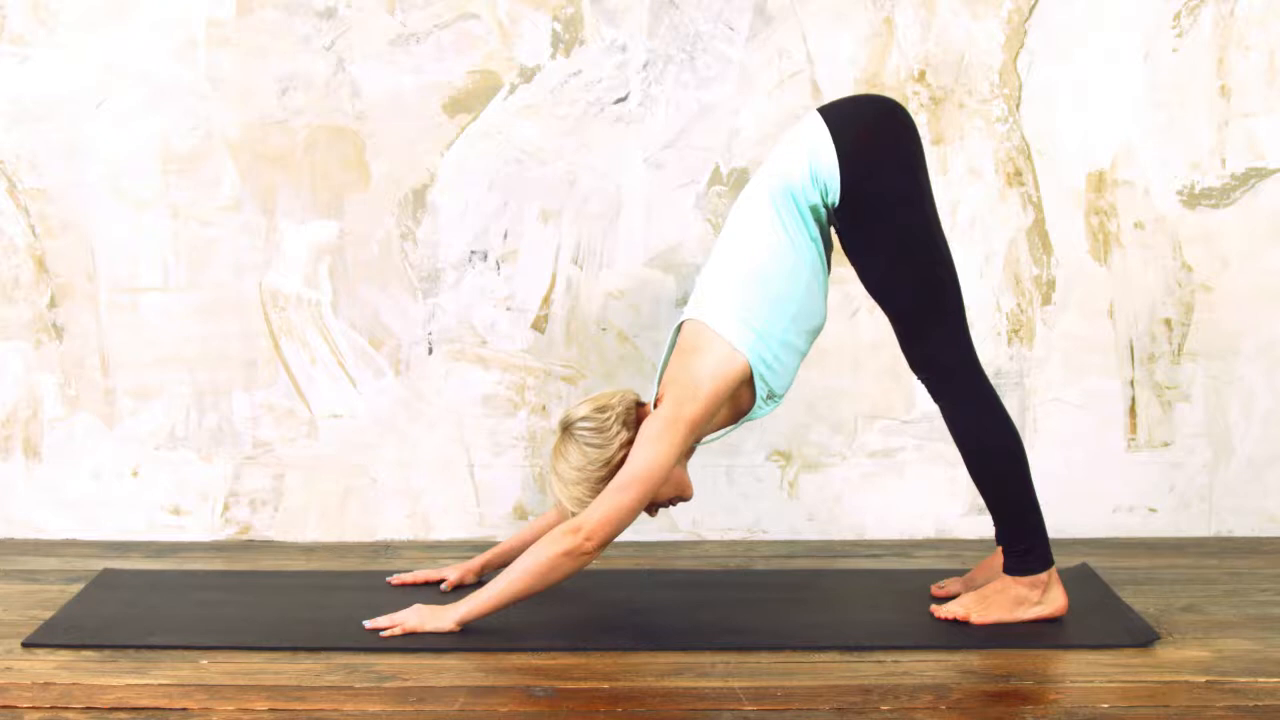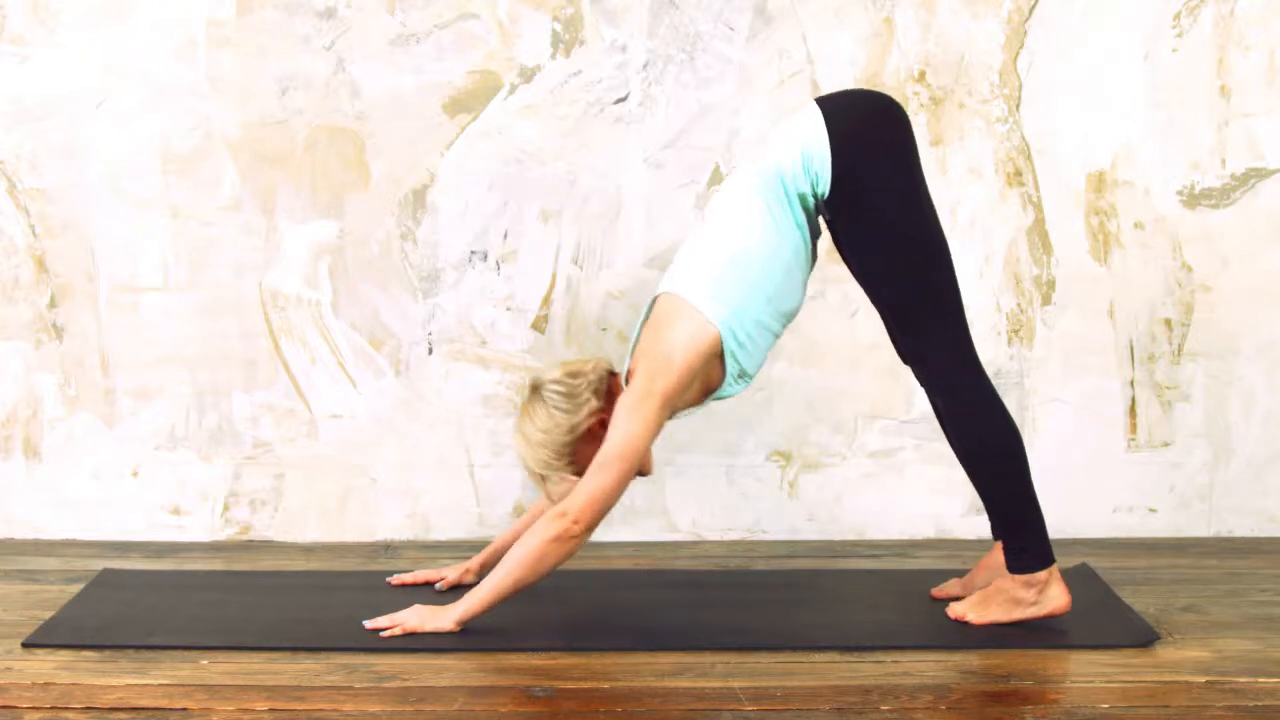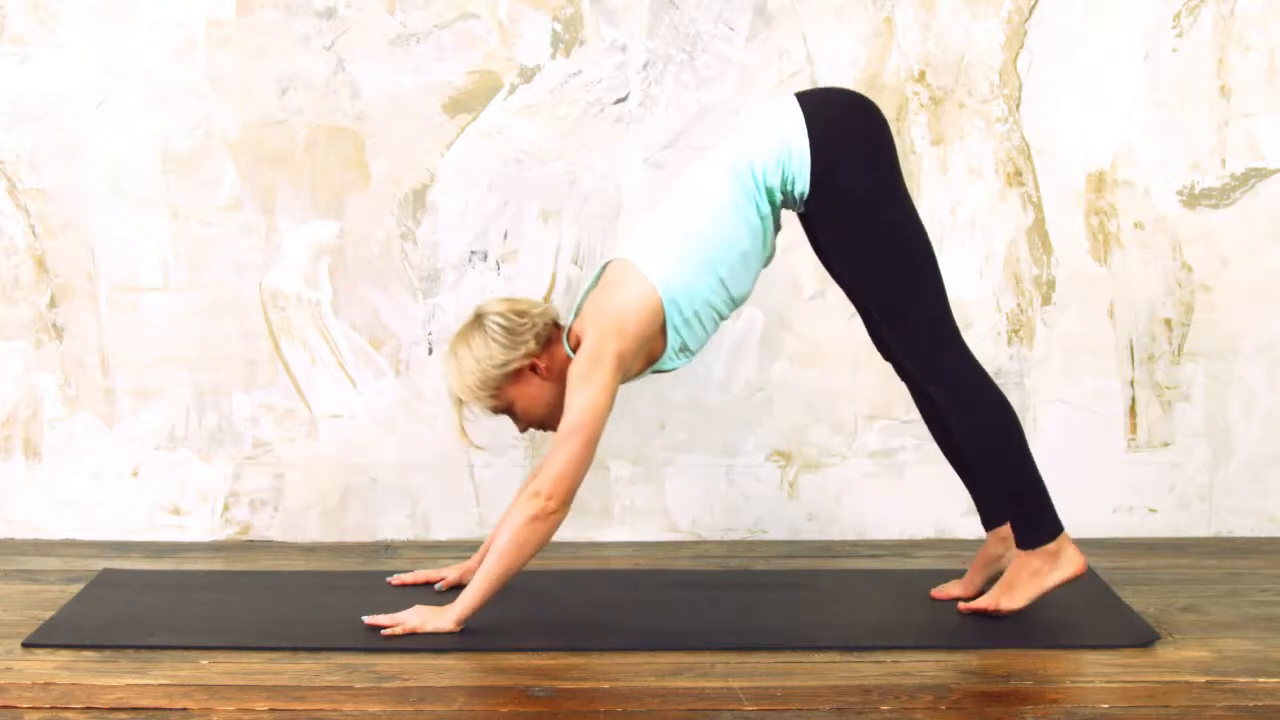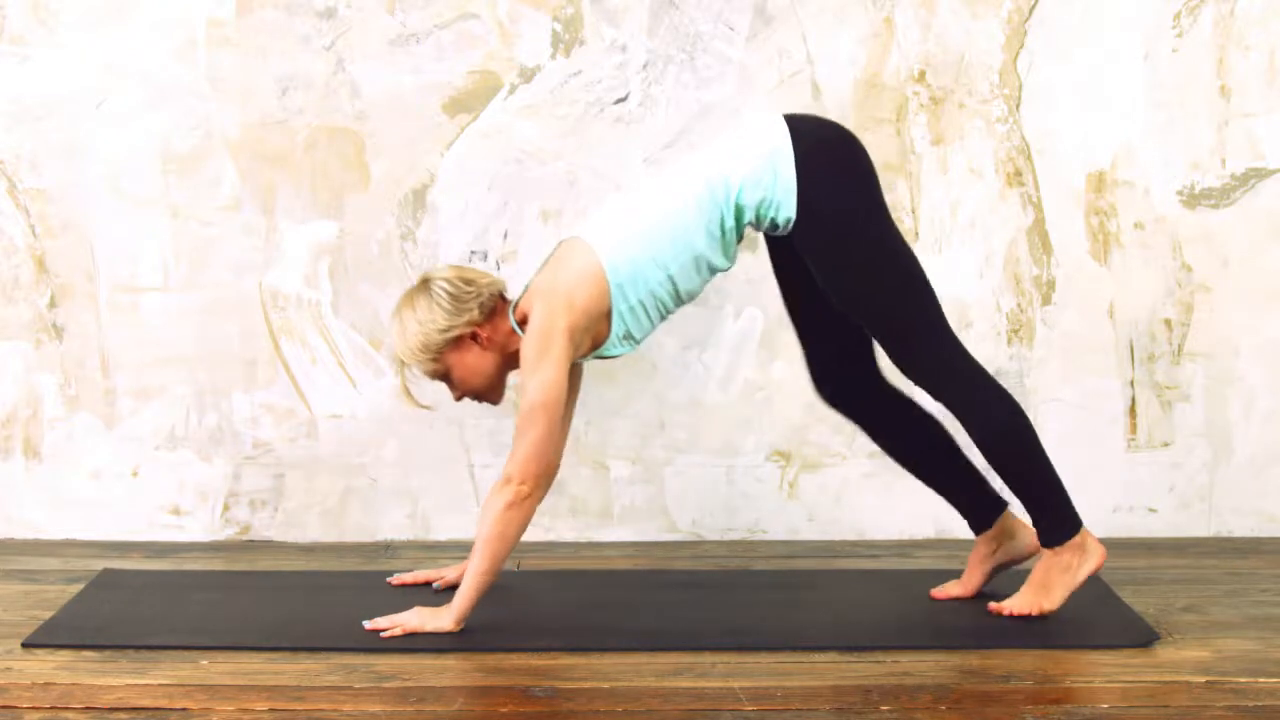
dt=0.4s
person 1, frame 1
left shoulder: (681, 412)
right shoulder: (685, 401)
left elbow: (583, 538)
right elbow: (584, 510)
left wrist: (458, 613)
right wrist: (480, 563)
left hip: (855, 153)
right hip: (843, 154)
left knee: (947, 371)
right knee: (942, 369)
left ankle: (1033, 578)
right ankle: (1015, 552)
person 1, frame 2
left shoulder: (653, 385)
right shoulder: (652, 375)
left elbow: (569, 524)
right elbow: (569, 496)
left wrist: (458, 613)
right wrist: (476, 564)
left hip: (846, 147)
right hip: (835, 150)
left knee: (944, 364)
right knee: (934, 361)
left ankle: (1033, 576)
right ankle: (1014, 547)
person 1, frame 3
left shoulder: (599, 351)
right shoulder: (588, 333)
left elbow: (547, 499)
right elbow: (550, 482)
left wrist: (457, 611)
right wrist: (476, 563)
left hip: (825, 146)
right hip: (810, 148)
left knee: (931, 353)
right knee: (909, 351)
left ankle: (1045, 546)
right ankle: (1007, 535)
person 1, frame 4
left shoulder: (548, 326)
right shoulder: (548, 316)
left elbow: (520, 482)
right elbow: (532, 475)
left wrist: (455, 611)
right wrist: (474, 565)
left hip: (805, 174)
right hip: (788, 178)
left knee: (934, 364)
right knee: (845, 385)
left ankle: (1068, 541)
right ankle: (997, 528)
